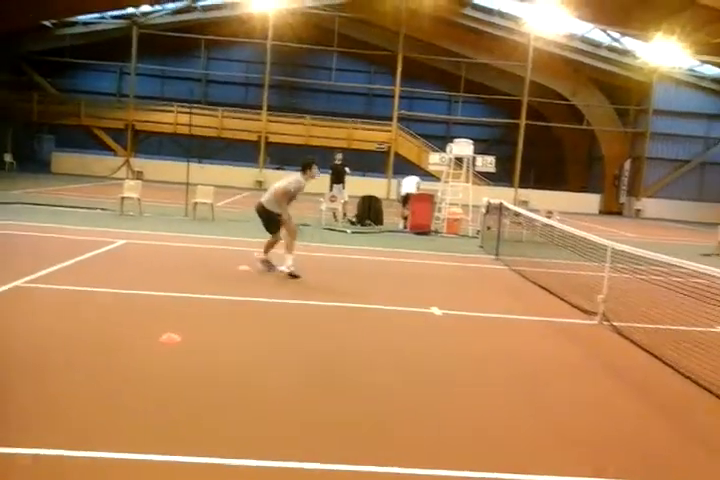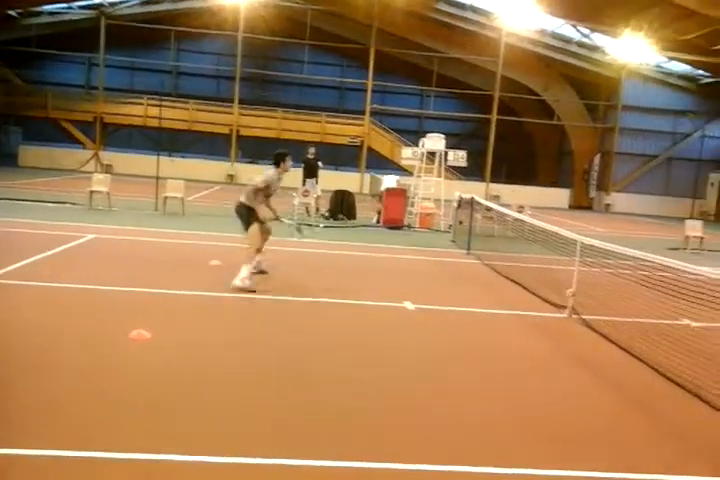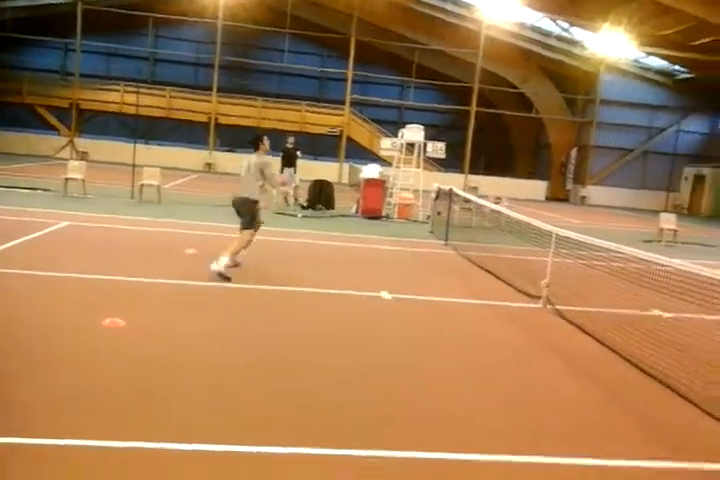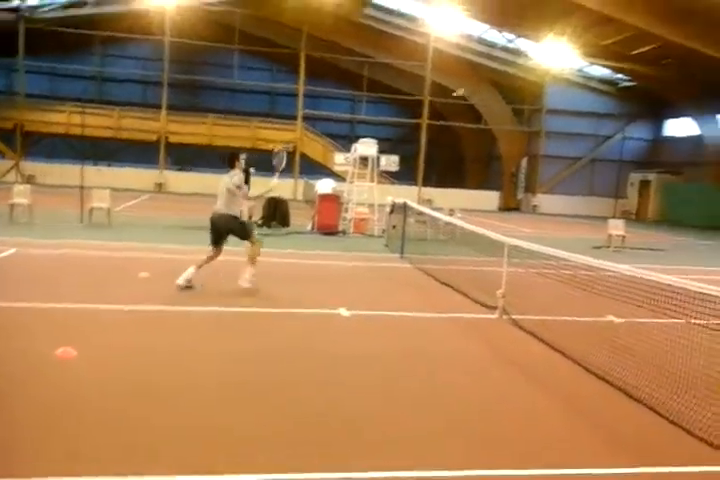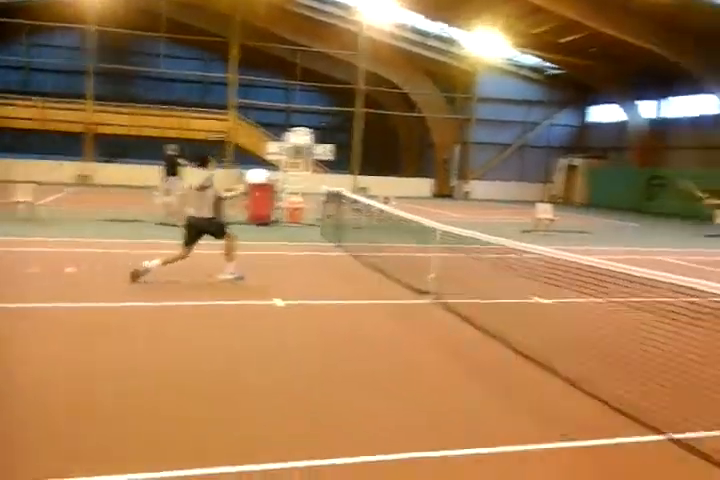
dt=0.3s
person 1, frame 1
left shoulder: (299, 179)
right shoulder: (299, 182)
right elbow: (277, 193)
left wrist: (287, 216)
right wrist: (284, 213)
left hip: (274, 207)
right hip: (266, 208)
left knee: (293, 231)
right knee: (276, 237)
left ankle: (288, 265)
right ankle: (264, 258)
person 1, frame 2
left shoulder: (274, 176)
right shoulder: (271, 177)
right elbow: (248, 192)
left wrist: (273, 212)
right wrist: (258, 212)
left hip: (250, 208)
right hip: (245, 207)
left knee: (267, 231)
right knee: (257, 242)
left ankle: (255, 264)
right ankle: (242, 278)
person 1, frame 3
left shoulder: (253, 160)
right shoulder: (264, 161)
right elbow: (275, 184)
right wrist: (283, 181)
left hip: (239, 199)
right hip: (248, 202)
left knee: (256, 224)
right knee: (247, 236)
left ankle: (231, 258)
right ankle: (220, 265)
person 1, frame 4
left shoulder: (229, 177)
right shoulder: (238, 174)
left elbow: (245, 195)
right elbow: (230, 188)
right wrist: (243, 202)
left hip: (216, 216)
right hip: (229, 217)
left knee: (215, 252)
right knee: (256, 242)
left ankle: (184, 279)
right ankle: (247, 278)
person 1, frame 5
left shoulder: (208, 181)
right shoulder: (209, 175)
left elbow: (221, 196)
right elbow: (195, 188)
left wrist: (235, 193)
left hip: (193, 219)
right hip: (204, 219)
left knee: (183, 253)
right knee: (230, 237)
left ankle: (147, 266)
right ankle: (229, 271)
